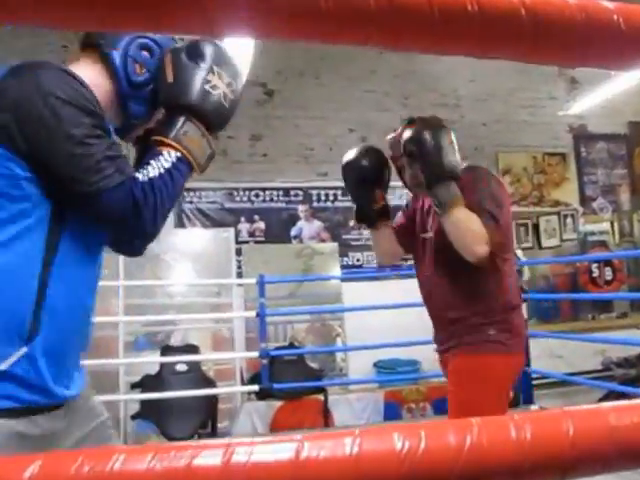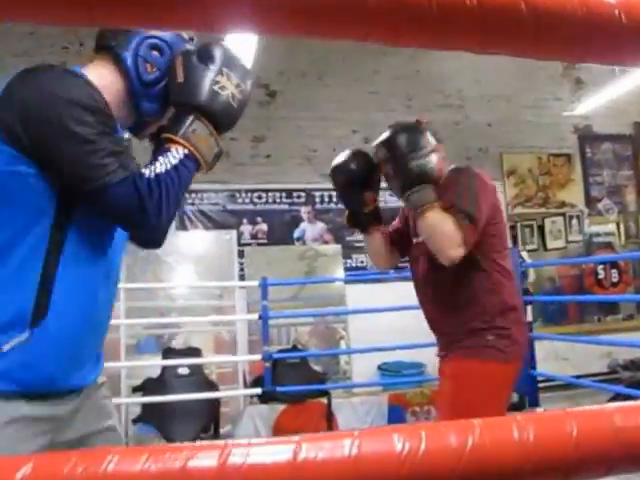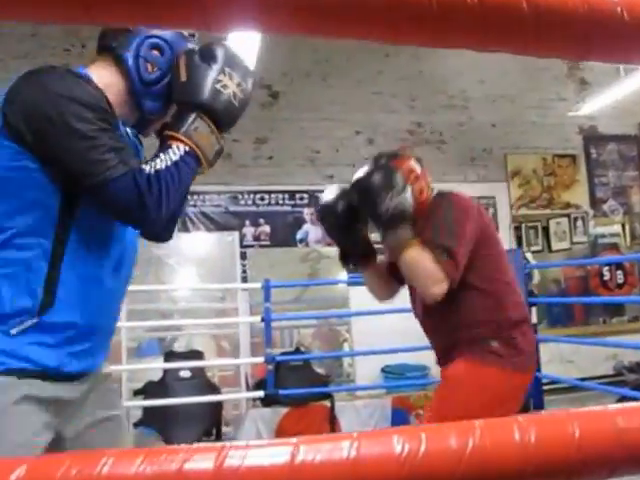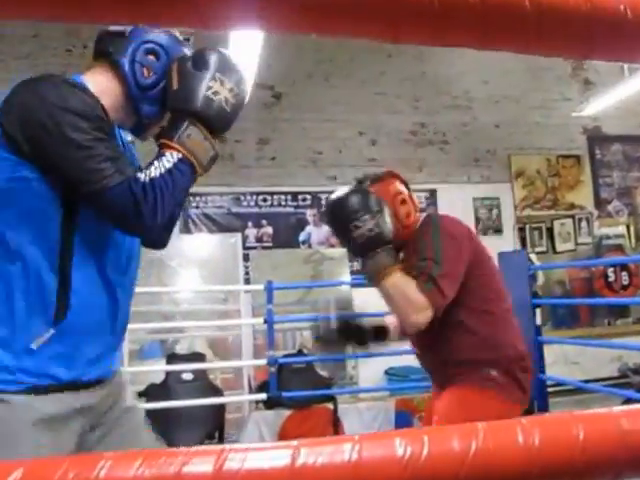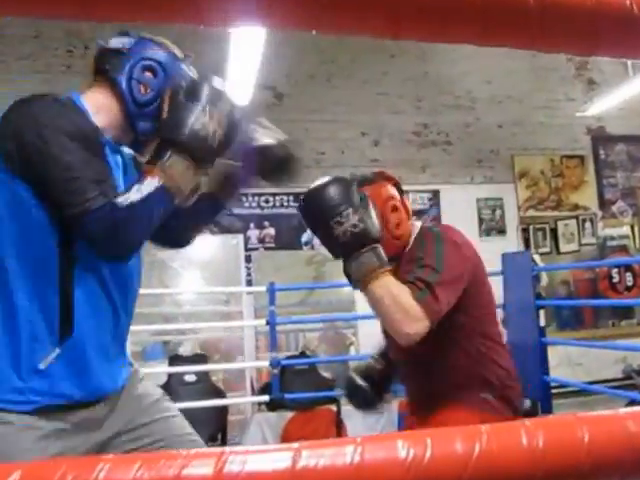
dt=0.1s
person 1, frame 1
left shoulder: (71, 108)
right shoulder: (47, 93)
left elbow: (128, 239)
right elbow: (135, 217)
left wrist: (160, 136)
right wrist: (190, 124)
person 1, frame 2
left shoulder: (108, 131)
right shoulder: (51, 93)
left elbow: (149, 231)
right elbow: (145, 210)
left wrist: (174, 131)
right wrist: (199, 122)
person 1, frame 3
left shoulder: (117, 133)
right shoulder: (54, 93)
left elbow: (158, 224)
right elbow: (146, 205)
left wrist: (181, 125)
right wrist: (200, 120)
person 1, frame 4
left shoulder: (119, 141)
right shoulder: (48, 102)
left elbow: (154, 233)
right elbow: (144, 215)
left wrist: (192, 140)
right wrist: (194, 127)
person 1, frame 5
left shoulder: (120, 157)
right shoulder: (44, 120)
left elbow: (176, 229)
right elbow: (114, 233)
left wrist: (242, 163)
right wrist: (182, 154)
person 2, frame 1
left shoulder: (476, 182)
right shoulder: (421, 201)
left elbow: (476, 247)
right elbow: (388, 254)
left wrist: (442, 183)
right wrist: (372, 202)
left hip: (487, 338)
right hip: (455, 340)
person 2, frame 2
left shoulder: (466, 183)
right shoulder: (419, 203)
left elbow: (451, 249)
right elbow: (382, 257)
left wrist: (418, 184)
right wrist: (363, 205)
left hip: (488, 342)
right hip: (461, 346)
person 2, frame 3
left shoulder: (451, 209)
right shoulder: (414, 224)
left elbow: (433, 285)
right elbow: (384, 289)
left wrist: (394, 226)
right wrist: (354, 244)
left hip: (494, 353)
right hip: (468, 354)
person 2, frame 4
left shoulder: (439, 233)
right shoulder: (409, 246)
left elbow: (417, 314)
right elbow: (408, 319)
left wrist: (373, 252)
right wrist: (372, 331)
left hip: (490, 381)
right hip: (455, 382)
person 2, frame 5
left shoulder: (439, 244)
right shoulder: (396, 258)
left elbow: (410, 325)
left wrist: (358, 252)
right wrist: (381, 365)
left hip: (477, 400)
right hip: (431, 402)
